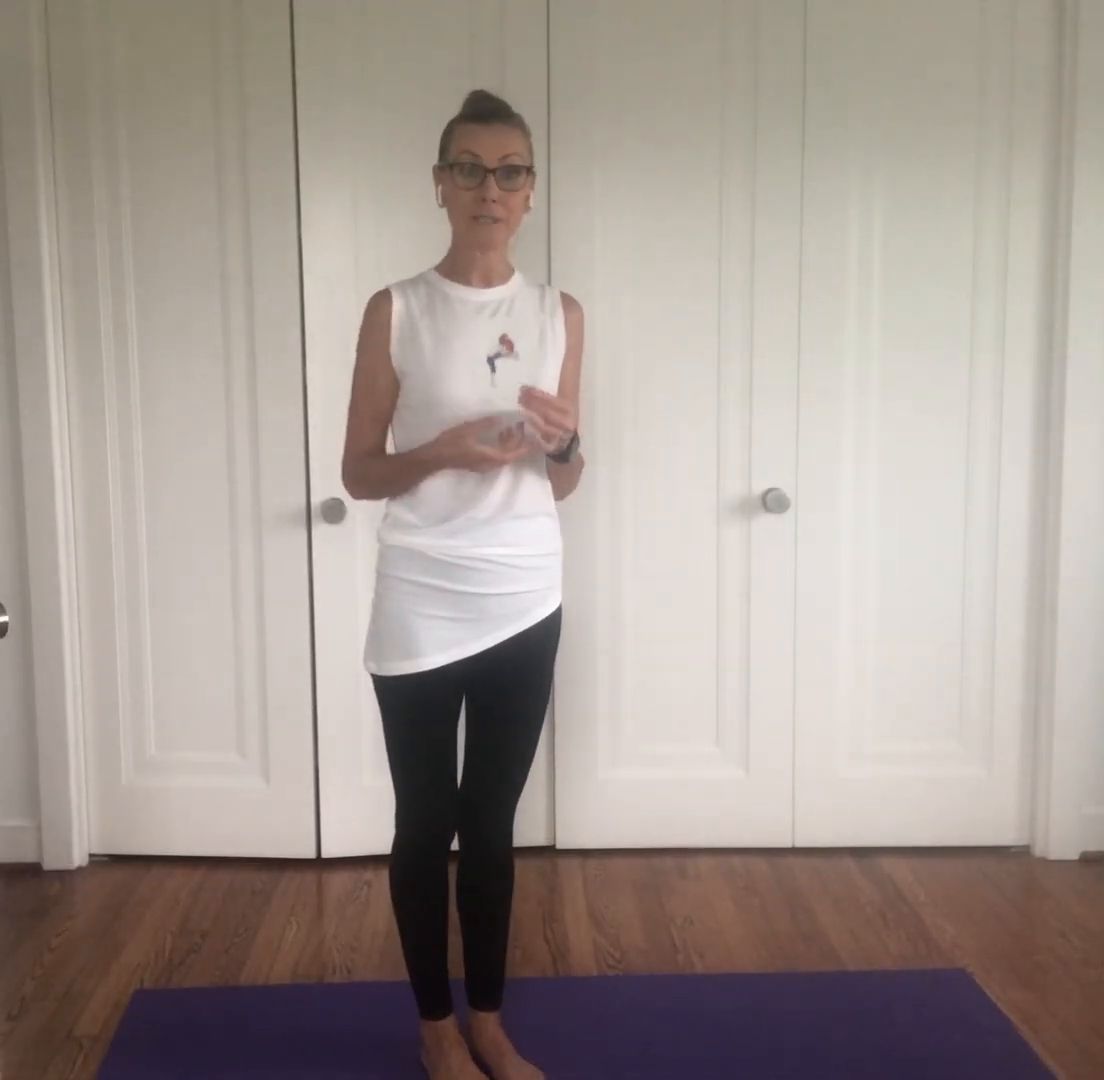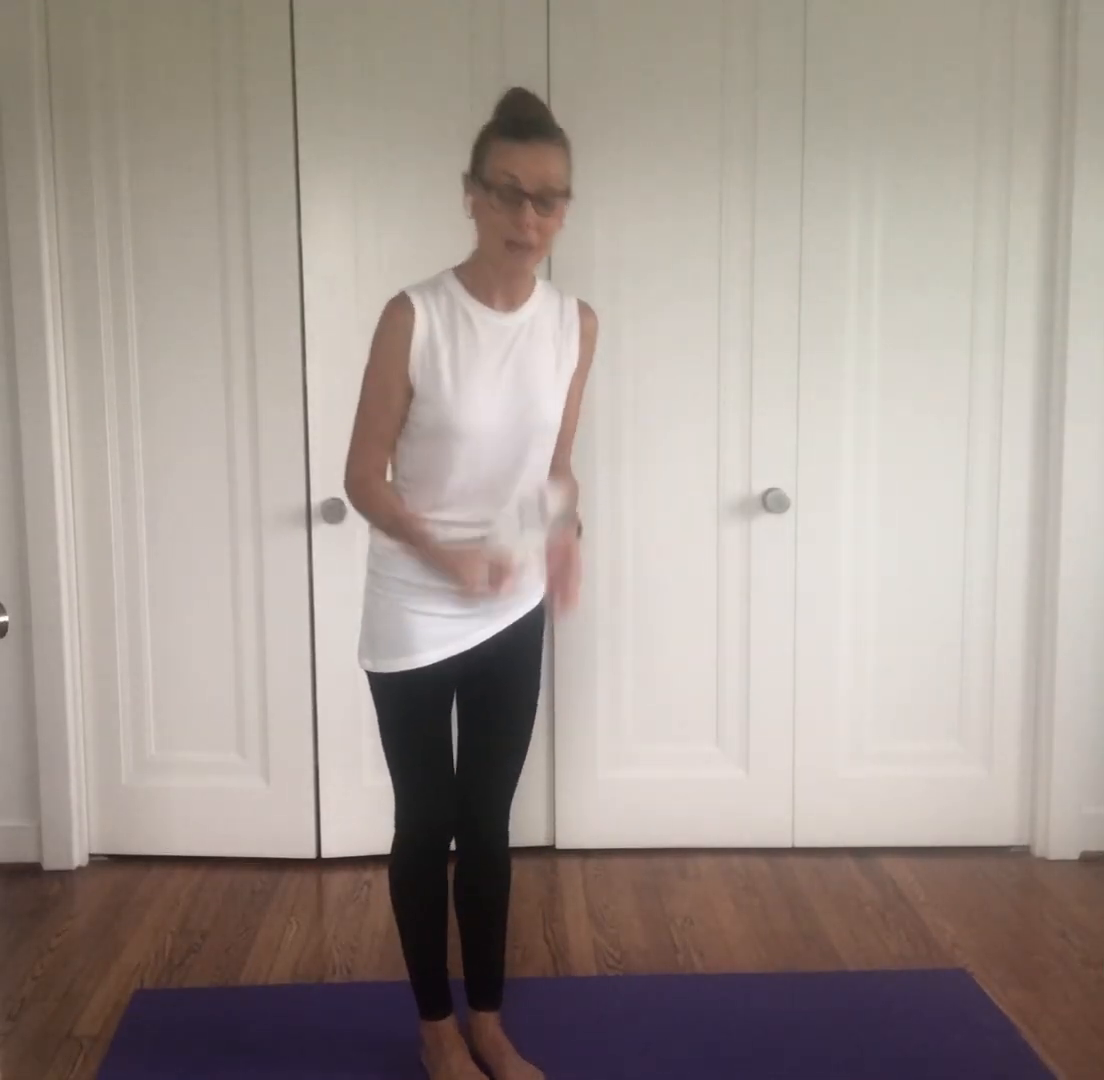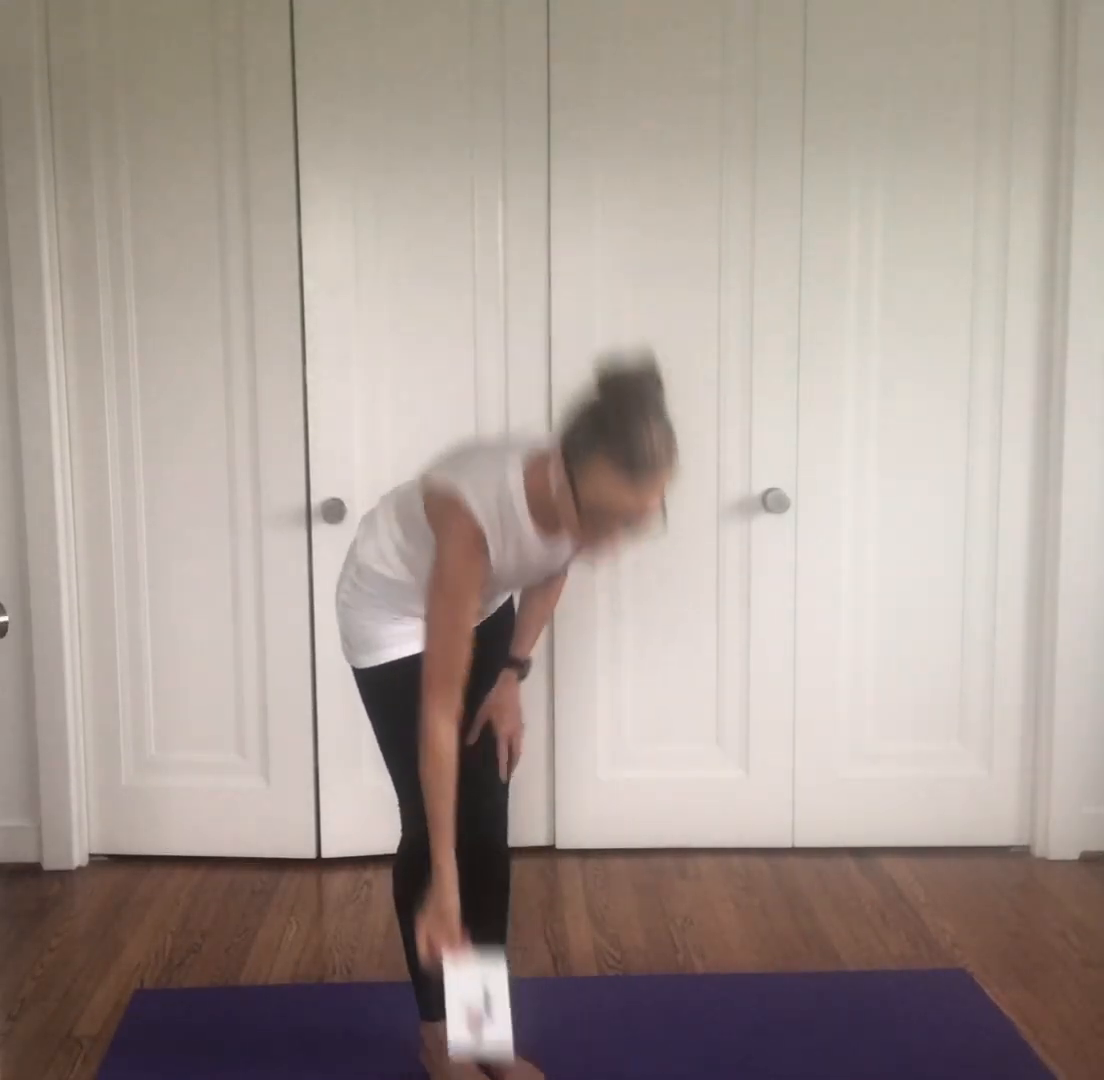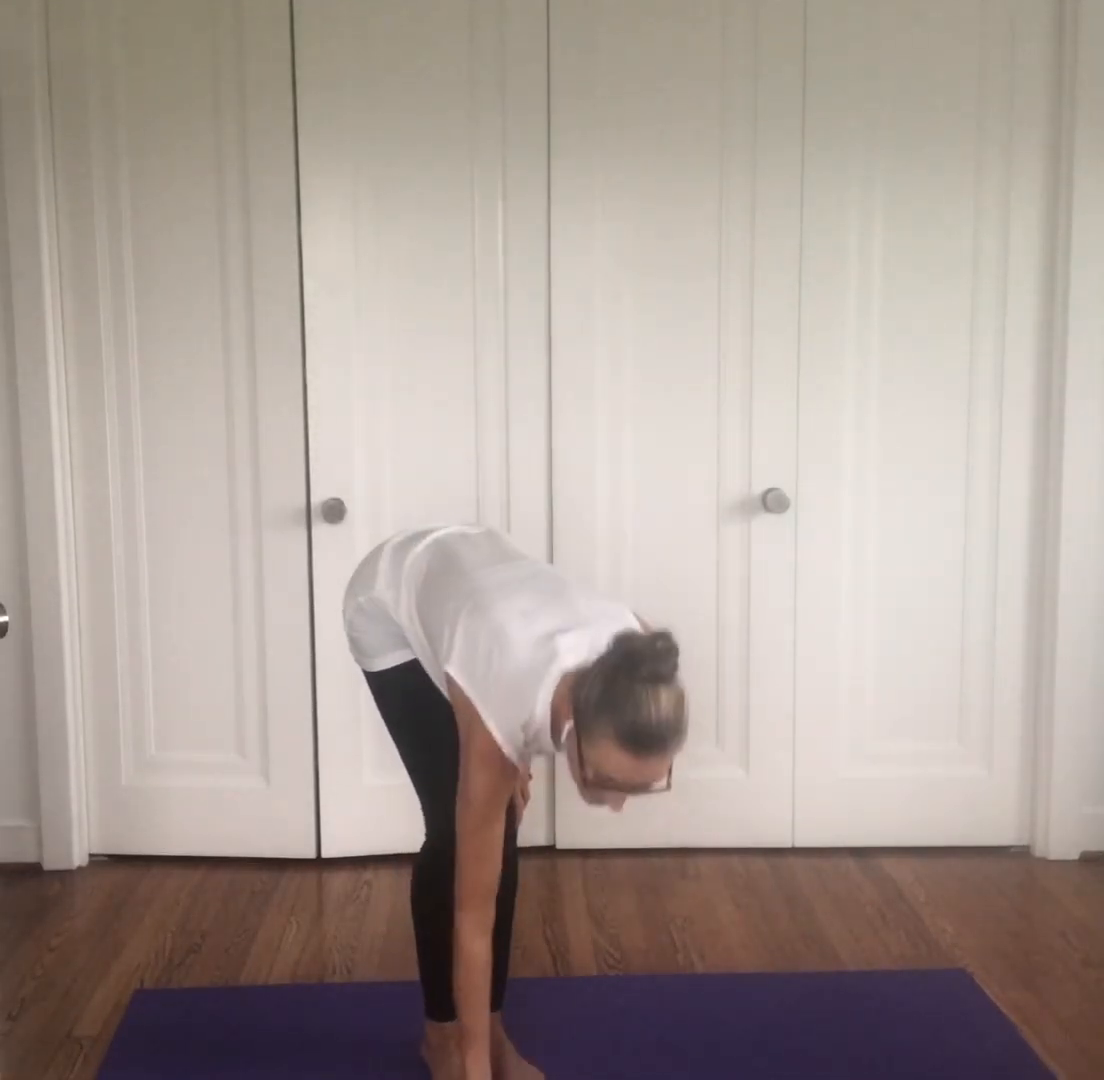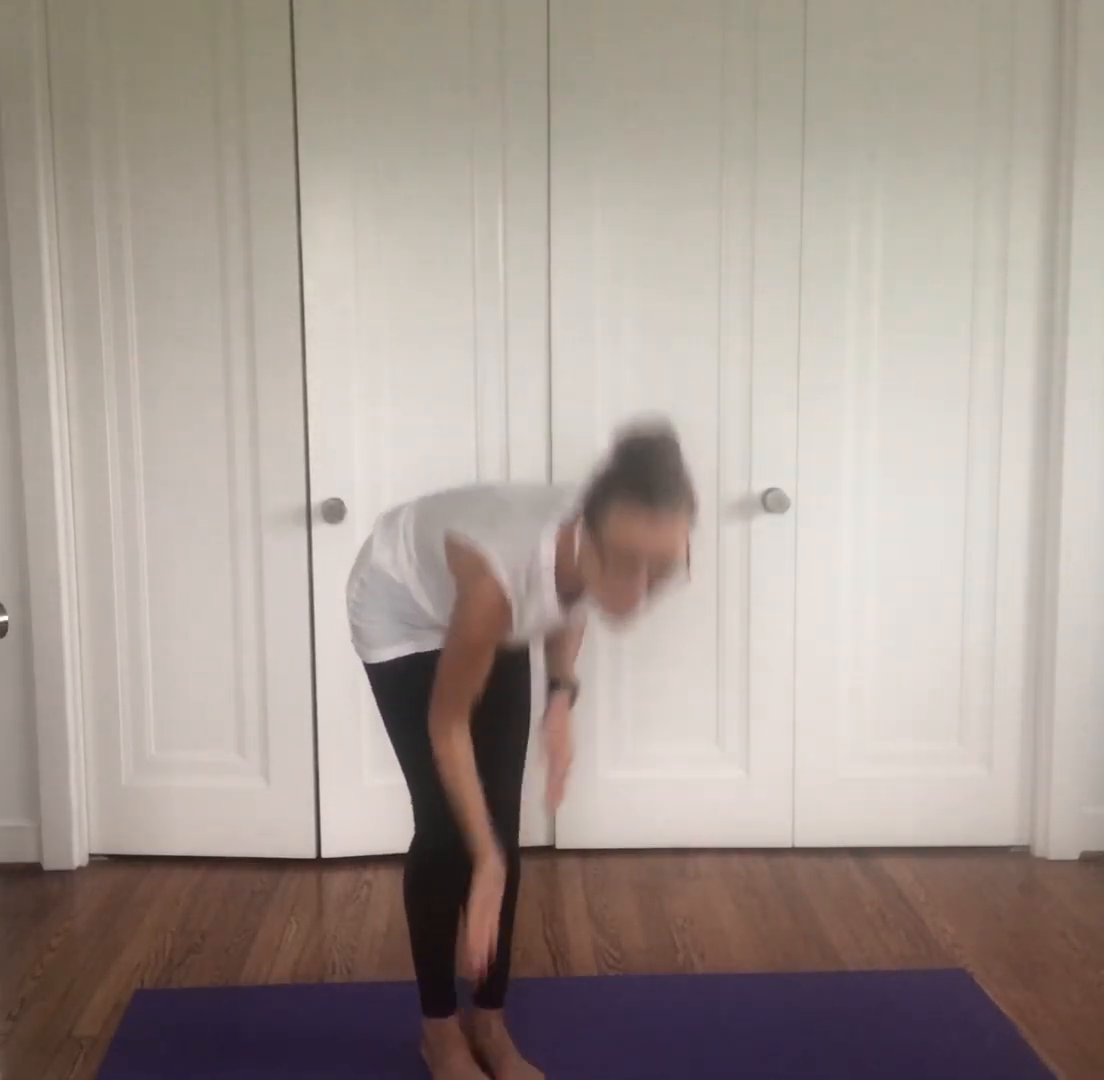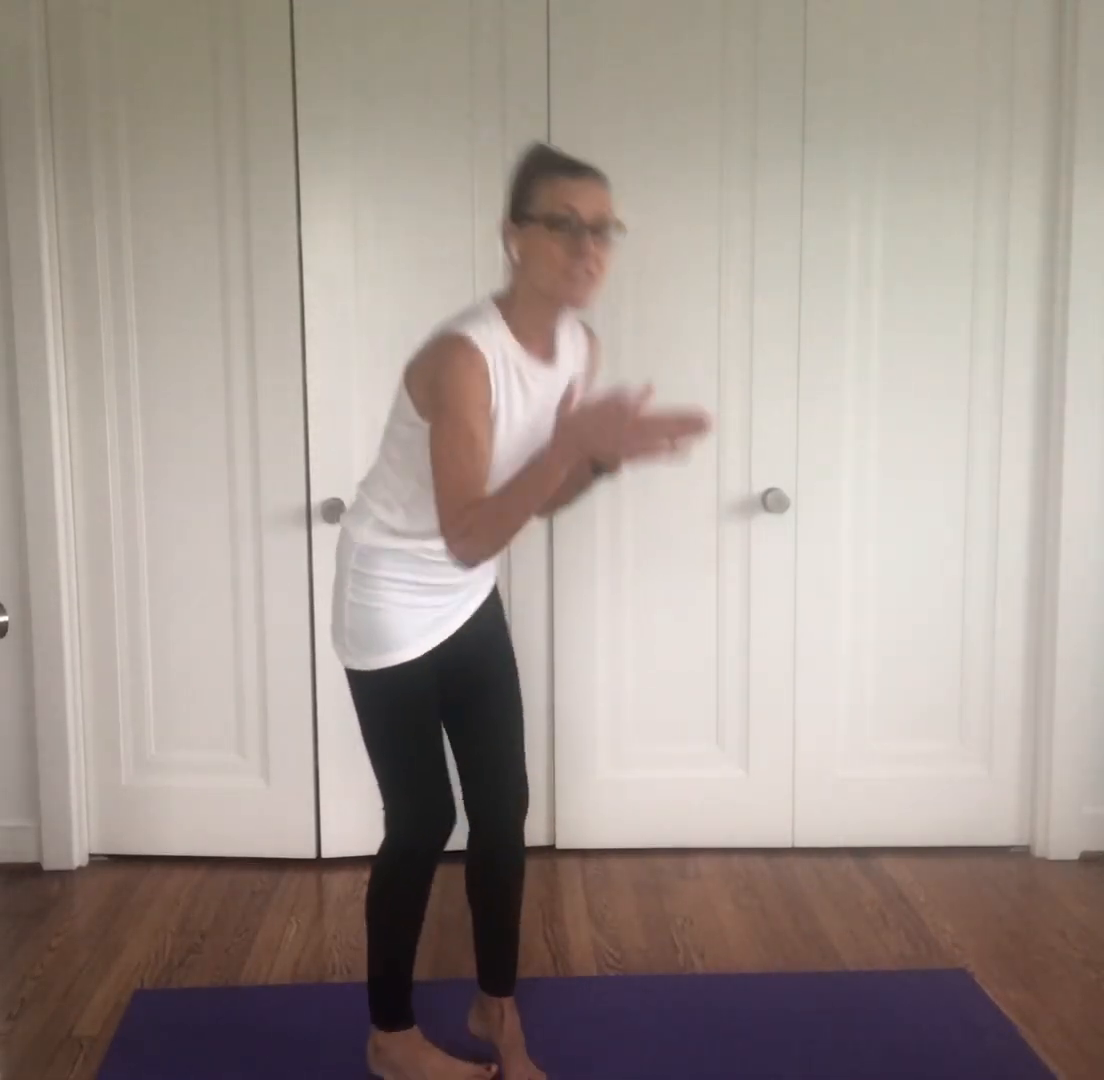
dt=0.4s
person 1, frame 1
left shoulder: (559, 314)
right shoulder: (394, 311)
left elbow: (564, 485)
right elbow: (359, 473)
left wrist: (560, 443)
right wrist: (439, 451)
left hip: (524, 606)
right hip: (421, 611)
left knee: (492, 822)
right knee: (425, 824)
person 1, frame 2
left shoulder: (575, 324)
right shoulder: (413, 318)
left elbow: (555, 467)
right elbow: (364, 481)
left wrist: (565, 529)
right wrist: (441, 551)
left hip: (514, 610)
right hip: (414, 612)
left knee: (487, 822)
right knee: (425, 824)
person 1, frame 3
left shoulder: (608, 493)
right shoulder: (472, 509)
right elbow: (439, 707)
left wrist: (511, 672)
right wrist: (441, 888)
left hip: (479, 611)
right hip: (390, 607)
left knee: (487, 820)
right knee: (431, 824)
person 1, frame 4
left shoulder: (630, 666)
right shoulder: (500, 713)
right elbow: (472, 920)
right hip: (390, 610)
left knee: (499, 833)
right knee: (453, 830)
left ankle: (491, 1025)
right ankle: (441, 1029)
person 1, frame 5
left shoulder: (630, 557)
right shoulder: (500, 568)
right elbow: (449, 723)
left wrist: (560, 697)
right wrist: (484, 862)
left hip: (498, 626)
right hip: (403, 612)
left knee: (499, 817)
right knee: (446, 826)
left ankle: (490, 1021)
right ankle: (439, 1024)
person 1, frame 6
left shoulder: (576, 344)
right shoulder: (461, 357)
right elbow: (468, 536)
left wrist: (607, 452)
right wrist: (565, 455)
left hip: (468, 603)
right hip: (390, 602)
left knee: (503, 811)
right knee: (422, 820)
